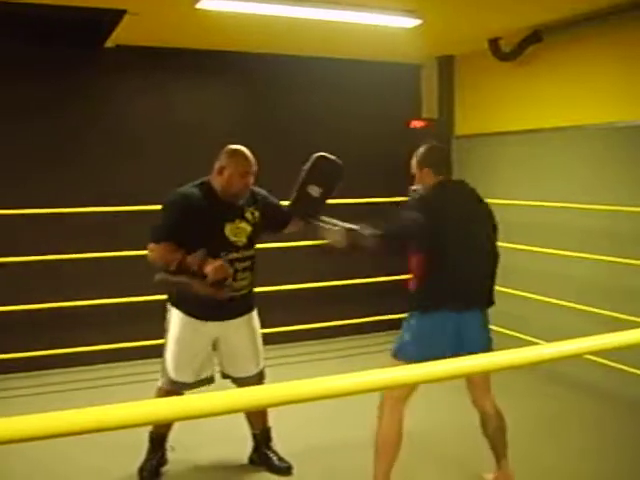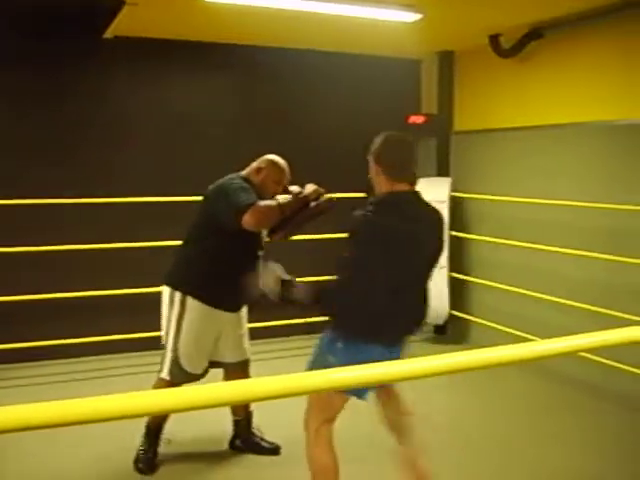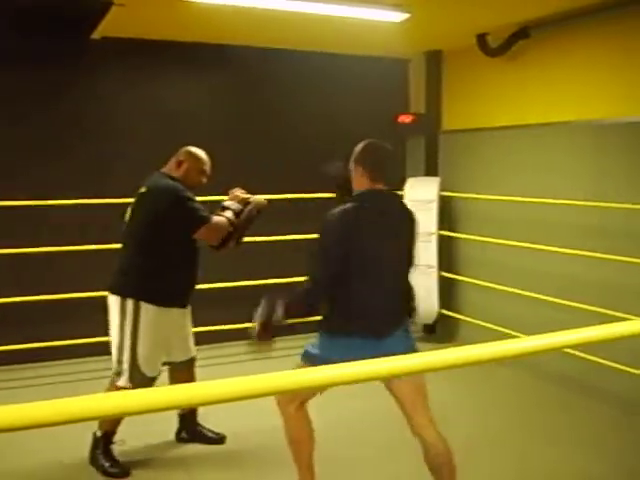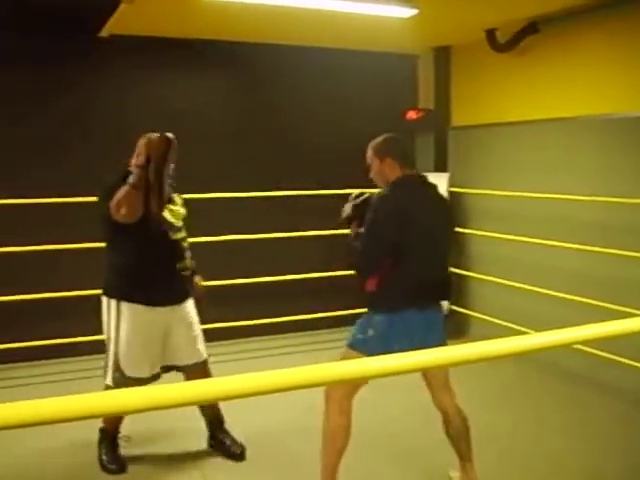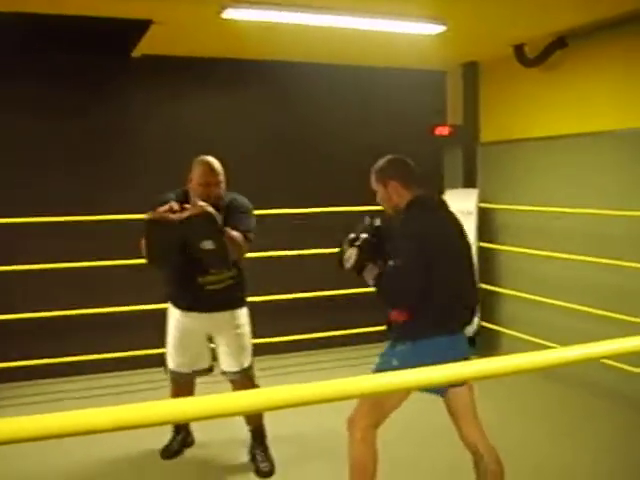
dt=1s
person 1, frame 1
left shoulder: (428, 203)
right shoulder: (478, 207)
left elbow: (401, 235)
left wrist: (350, 235)
left hip: (432, 318)
right hip: (474, 314)
left knee: (391, 404)
right knee: (483, 399)
person 1, frame 2
left shoulder: (369, 225)
right shoulder: (429, 218)
left elbow: (352, 293)
left hip: (357, 337)
right hip: (394, 333)
left knee: (317, 424)
right knee: (387, 394)
person 1, frame 3
left shoulder: (344, 220)
right shoulder: (403, 218)
left elbow: (320, 286)
left wrist: (279, 309)
left hip: (347, 336)
right hip: (394, 333)
left knee: (291, 401)
right knee: (425, 427)
person 1, frame 4
left shoulder: (388, 202)
right shoulder: (437, 201)
left elbow: (365, 261)
left wrist: (355, 224)
left hip: (392, 316)
right hip: (430, 312)
left knee: (337, 394)
right knee: (444, 397)
person 1, frame 5
left shoulder: (410, 225)
right shoulder: (443, 219)
left elbow: (402, 291)
left wrist: (367, 268)
left hip: (417, 342)
right hip: (453, 339)
left knee: (360, 423)
right knee: (472, 433)
person 2, frame 1
left shoulder: (255, 199)
right shoulder: (186, 201)
left elbow: (292, 222)
right elbow: (157, 251)
right wrist: (201, 264)
left hip: (240, 310)
right hip: (191, 311)
left knee: (252, 378)
right knee: (175, 381)
left ankle: (262, 447)
right ankle: (156, 450)
person 2, frame 2
left shoulder: (246, 193)
right shoulder: (231, 191)
left elbow: (248, 240)
right elbow: (254, 220)
right wrist: (297, 199)
left hip: (228, 298)
right hip: (193, 295)
left knee: (237, 364)
right knee: (176, 372)
left ankle: (243, 434)
right ankle: (150, 440)
person 2, frame 3
left shoulder: (163, 191)
right shoulder: (169, 193)
left elbow: (201, 230)
right elbow: (212, 233)
left wrist: (231, 208)
right wrist: (233, 207)
left hip: (170, 298)
right hip: (140, 299)
left knee: (183, 361)
right knee: (131, 376)
left ankle: (188, 425)
right ankle: (100, 446)
person 2, frame 4
left shoulder: (166, 189)
right shoulder: (121, 189)
right elbow: (126, 213)
left wrist: (190, 273)
right wrist: (143, 165)
left hip: (178, 299)
right hip: (132, 301)
left knee: (198, 366)
right knee: (124, 377)
left ankle: (217, 432)
right ankle: (108, 441)
person 2, frame 5
left shoulder: (236, 205)
right shoulder: (171, 204)
left elbow: (239, 248)
right elbow: (150, 252)
left wrist: (211, 222)
left hip: (229, 307)
right hip: (183, 308)
left knee: (242, 374)
right knee: (180, 373)
left ankle: (258, 442)
right ankle: (182, 432)
